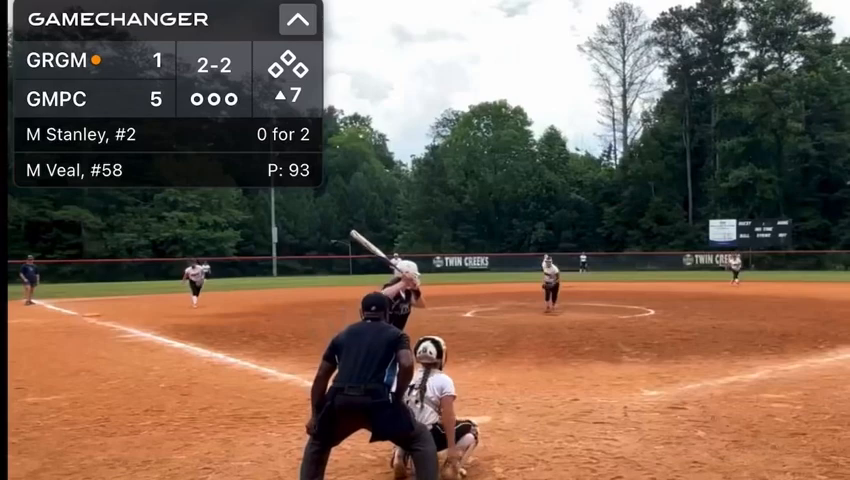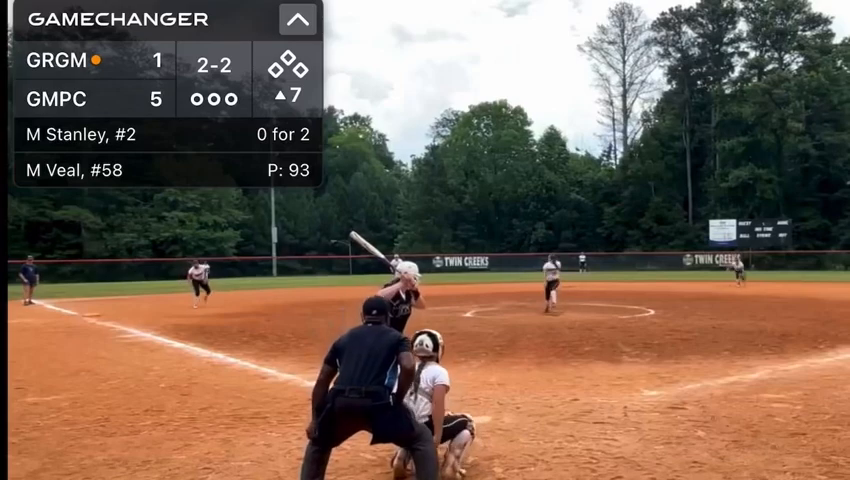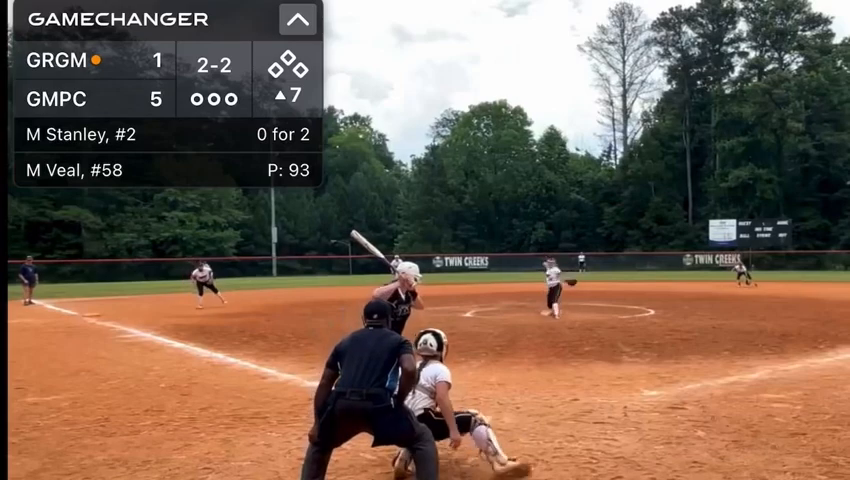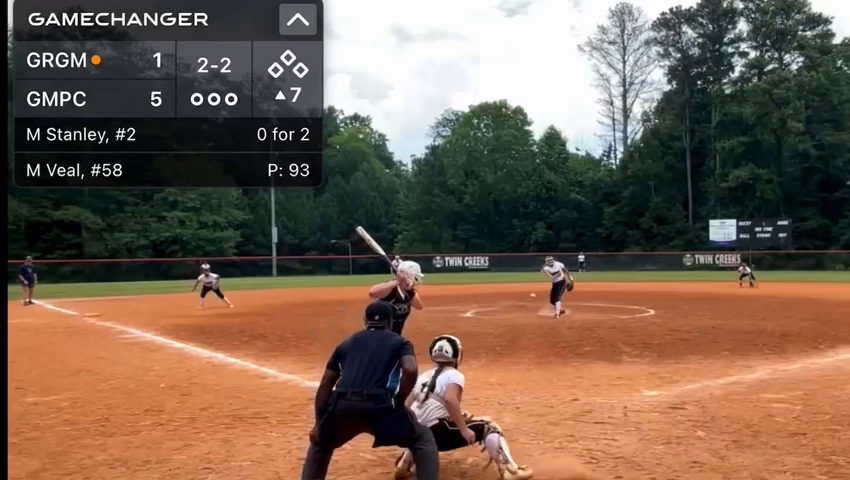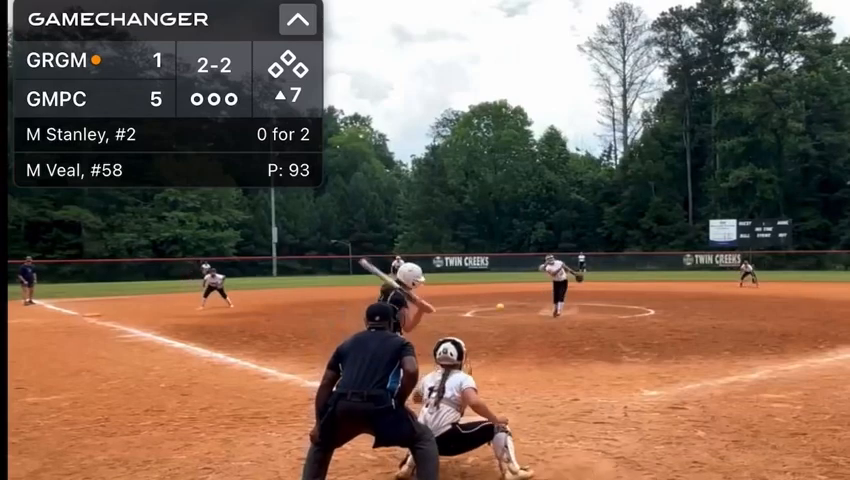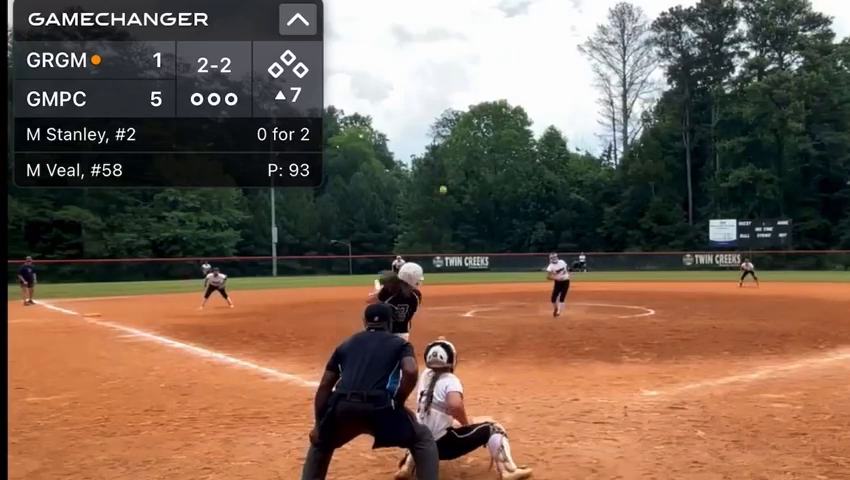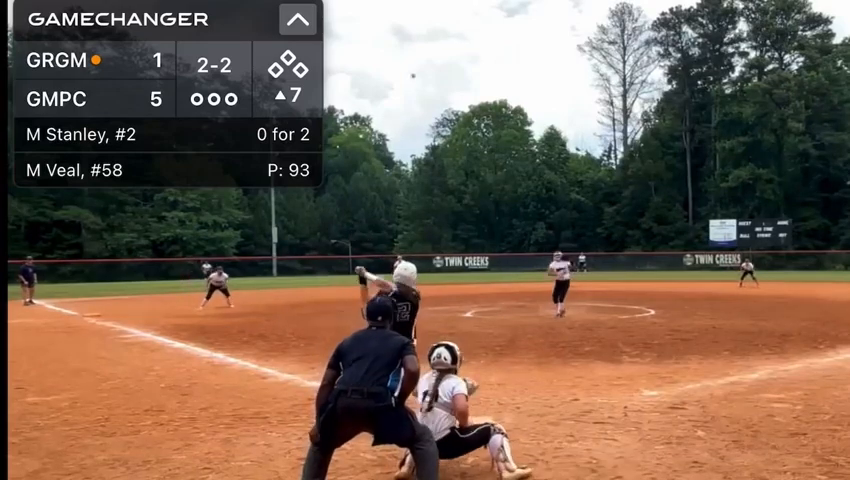
dt=0.2s
person 1, frame 1
left shoulder: (343, 335)
right shoulder: (396, 334)
left elbow: (321, 376)
right elbow: (406, 365)
left wrist: (315, 415)
right wrist: (397, 397)
left hip: (340, 401)
right hip: (376, 400)
left knee: (318, 441)
right knee: (421, 439)
person 1, frame 2
left shoulder: (344, 339)
right shoulder: (397, 338)
left elbow: (322, 380)
right elbow: (408, 368)
left wrist: (315, 419)
right wrist: (397, 399)
left hip: (341, 403)
right hip: (377, 403)
left knee: (318, 442)
right knee: (421, 440)
person 1, frame 3
left shoulder: (346, 342)
right shoulder: (398, 341)
left elbow: (325, 383)
right elbow: (409, 370)
left wrist: (317, 423)
right wrist: (398, 402)
left hip: (341, 405)
right hip: (378, 405)
left knee: (320, 442)
right knee: (422, 440)
person 1, frame 4
left shoulder: (347, 343)
right shoulder: (399, 342)
left elbow: (326, 384)
right elbow: (410, 370)
left wrist: (318, 423)
right wrist: (398, 402)
left hip: (342, 406)
right hip: (379, 405)
left knee: (321, 443)
right knee: (423, 440)
person 1, frame 5
left shoulder: (347, 344)
right shoulder: (400, 343)
left elbow: (326, 384)
right elbow: (411, 371)
left wrist: (318, 423)
right wrist: (398, 402)
left hip: (342, 407)
right hip: (379, 406)
left knee: (321, 442)
right knee: (423, 440)
person 1, frame 6
left shoulder: (347, 344)
right shoulder: (399, 343)
left elbow: (325, 385)
right elbow: (411, 372)
left wrist: (318, 424)
right wrist: (397, 403)
left hip: (342, 408)
right hip: (378, 407)
left knee: (321, 442)
right knee: (423, 440)
person 1, frame 7
left shoulder: (348, 342)
right shoulder: (401, 341)
left elbow: (326, 384)
right elbow: (412, 371)
left wrist: (319, 423)
right wrist: (398, 402)
left hip: (342, 405)
right hip: (379, 404)
left knee: (321, 442)
right knee: (423, 440)
person 2, frame 1
right shoulder: (443, 380)
right elbow: (448, 415)
right wrist: (452, 447)
right knee: (470, 428)
left ankle: (400, 460)
right ankle: (452, 468)
person 2, frame 2
right shoulder: (438, 372)
right elbow: (438, 404)
right wrist: (437, 435)
right knee: (466, 423)
left ankle: (400, 461)
right ankle: (451, 467)
person 2, frame 3
right shoulder: (440, 370)
right elbow: (442, 399)
right wrist: (453, 430)
right hip: (422, 421)
right knee: (475, 420)
left ankle: (401, 463)
right ankle: (501, 464)
person 2, frame 4
left shoulder: (425, 376)
right shoulder: (454, 375)
left elbow: (409, 405)
right elbow: (450, 399)
right wrist: (463, 429)
right hip: (436, 432)
right knee: (489, 428)
left ankle: (404, 464)
person 2, frame 5
left shoulder: (428, 378)
right shoulder: (463, 378)
left elbow: (416, 397)
right elbow: (474, 402)
right wrist: (495, 418)
right hip: (447, 438)
right knee: (498, 427)
left ankle: (408, 467)
person 2, frame 6
left shoulder: (425, 376)
right shoulder: (451, 381)
right elbow: (456, 405)
right wrist: (465, 422)
right hip: (444, 443)
right knee: (493, 429)
left ankle: (408, 466)
person 2, frame 7
left shoulder: (425, 379)
right shoulder: (456, 382)
right elbow: (461, 408)
right wrist: (464, 424)
right hip: (445, 443)
right knee: (494, 429)
left ankle: (408, 466)
